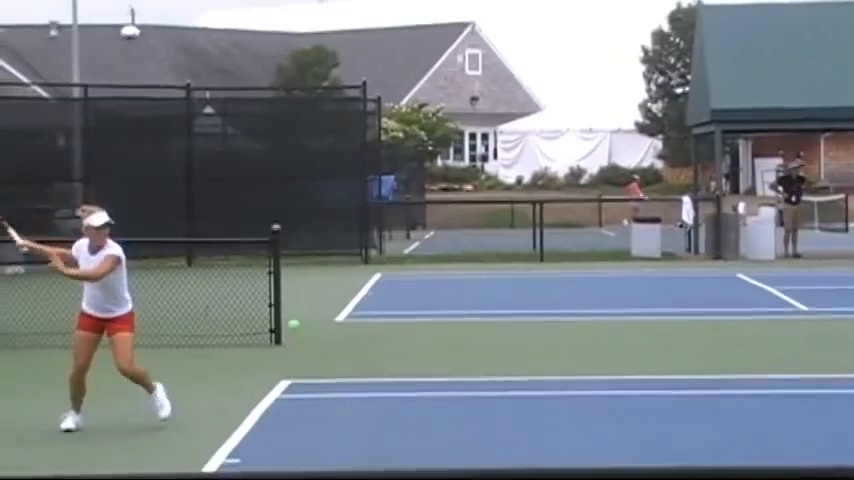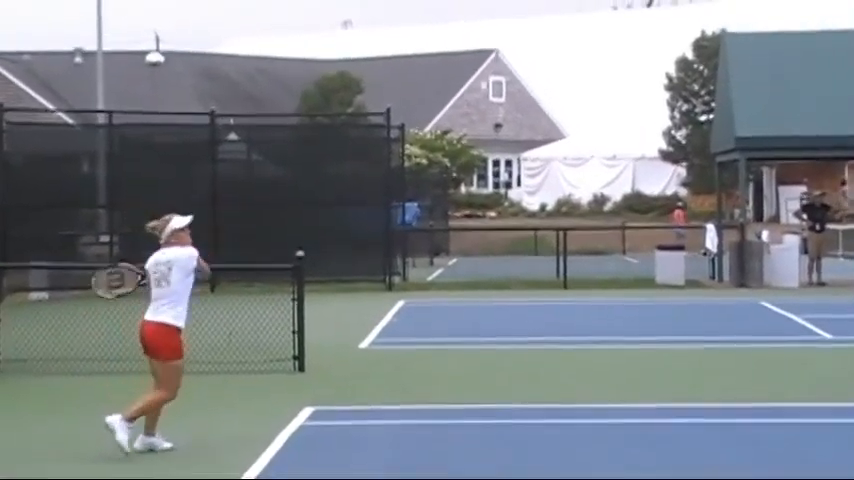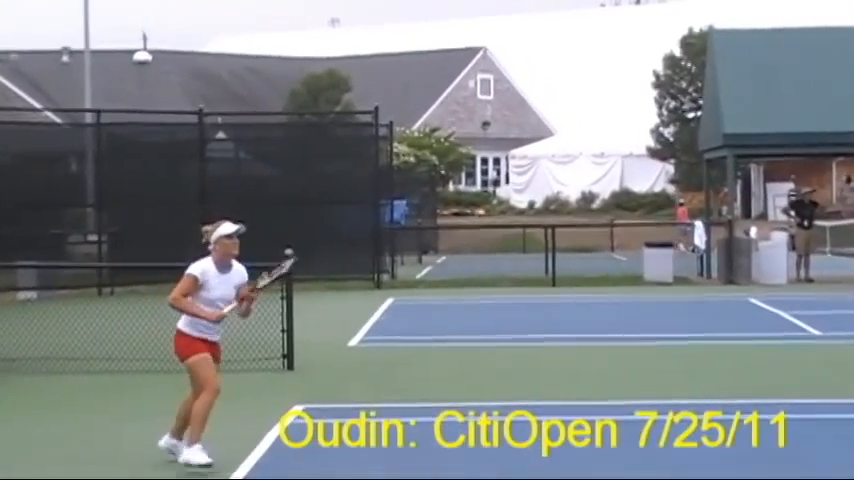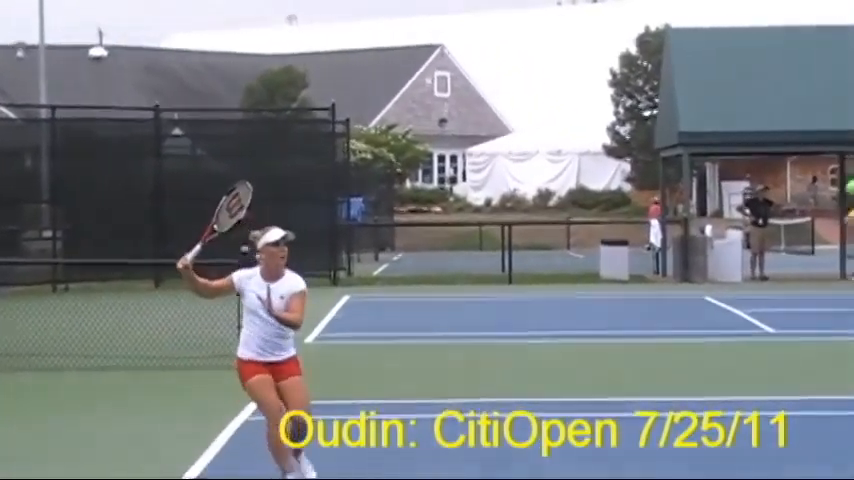
dt=0.7s
person 1, frame 1
left shoulder: (113, 252)
right shoulder: (80, 246)
left elbow: (96, 274)
right elbow: (65, 256)
left wrist: (64, 269)
right wrist: (34, 247)
left hip: (120, 316)
right hip: (89, 315)
left knee: (126, 367)
right knee: (79, 367)
left ankle: (155, 389)
right ankle: (74, 412)
person 1, frame 2
left shoulder: (153, 260)
right shoulder: (188, 254)
right elbow: (204, 271)
left hip: (151, 326)
right hip: (166, 331)
left knee: (163, 386)
right knee: (167, 392)
left ankle: (148, 437)
right ankle: (123, 420)
person 1, frame 3
left shoulder: (239, 272)
right shoulder: (201, 269)
left elbow: (244, 313)
right elbow: (174, 299)
left wrist: (248, 302)
right wrist: (204, 314)
left hip: (212, 340)
right hip: (190, 337)
left knee: (199, 393)
right knee: (211, 388)
left ankle: (173, 438)
right ankle: (192, 447)
person 1, frame 4
left shoulder: (295, 283)
right shoulder: (245, 278)
left elbow: (296, 321)
right elbow: (206, 290)
left wrist: (275, 313)
right wrist: (187, 273)
left hip: (285, 360)
right hip: (251, 361)
left knee: (300, 419)
right knee: (276, 414)
left ankle: (297, 455)
